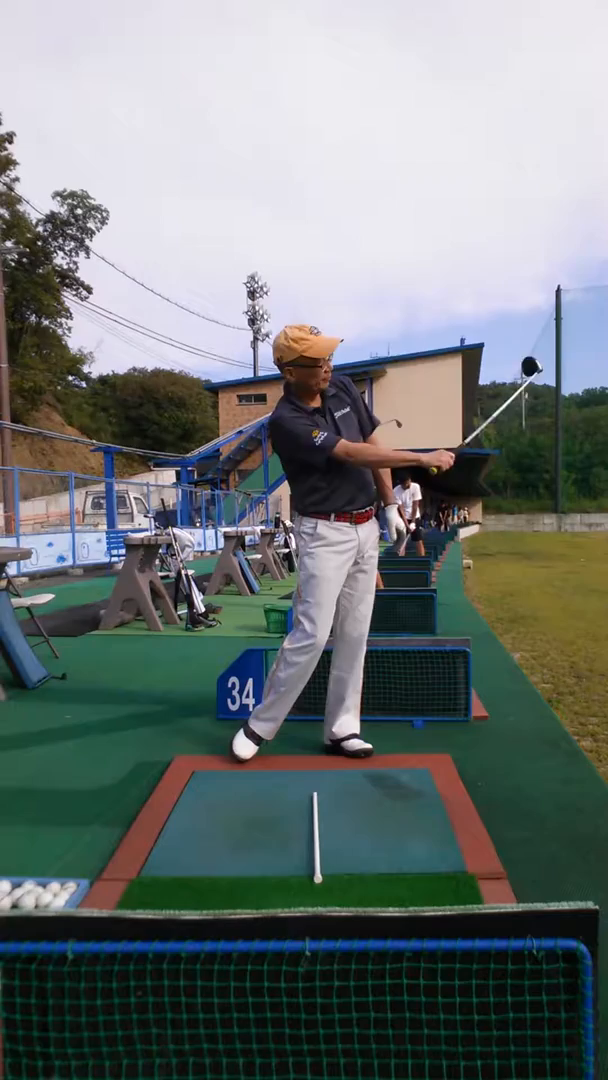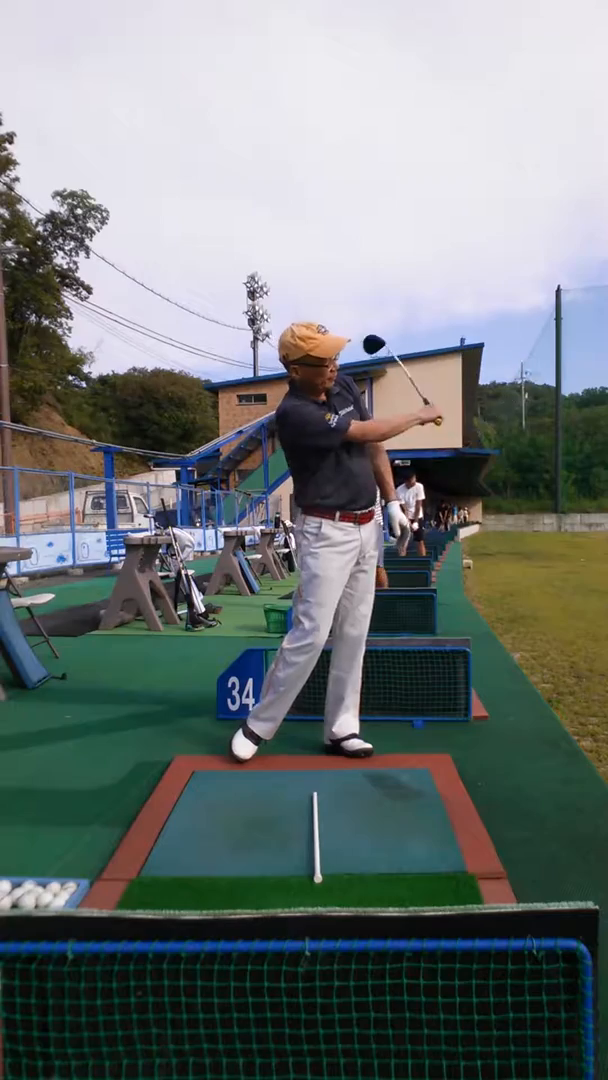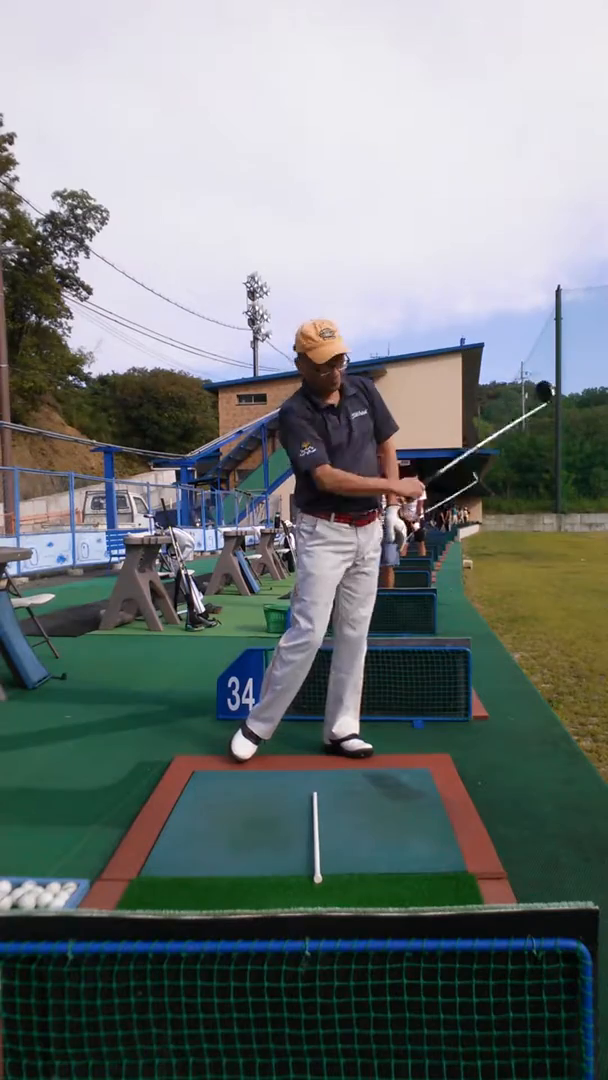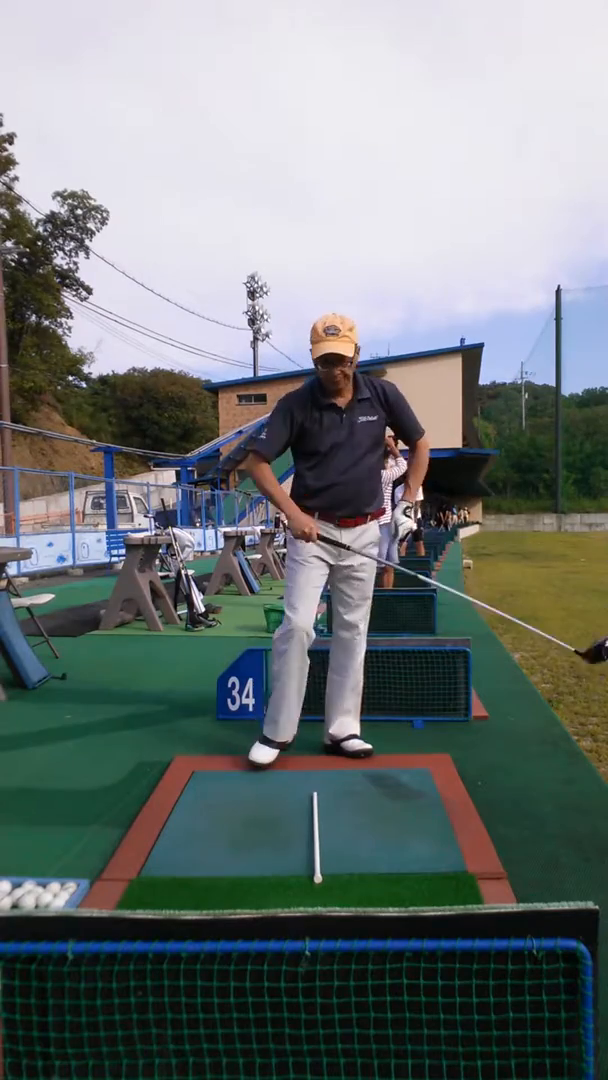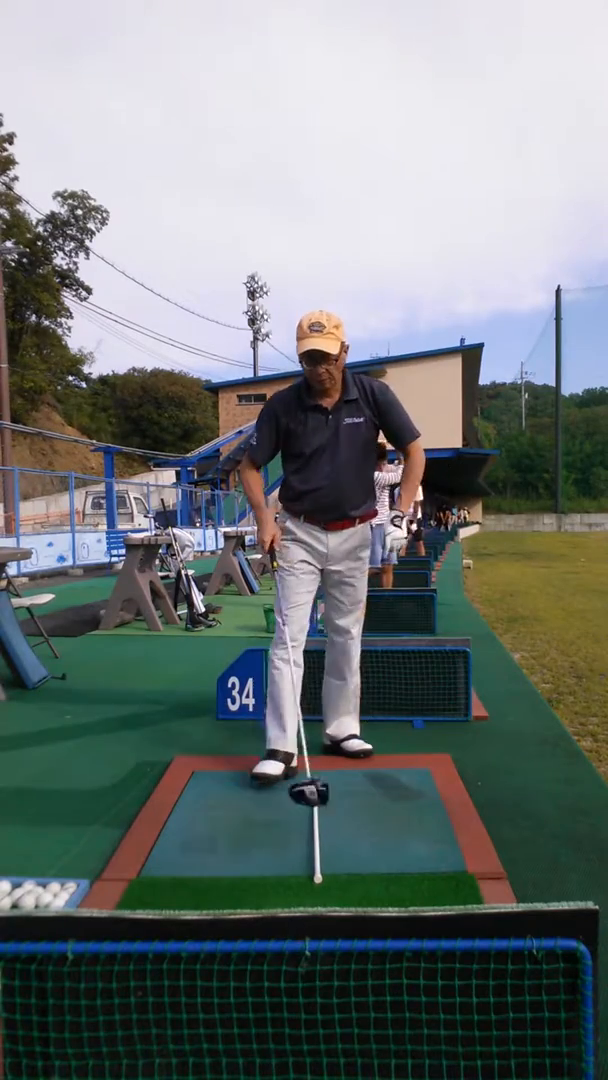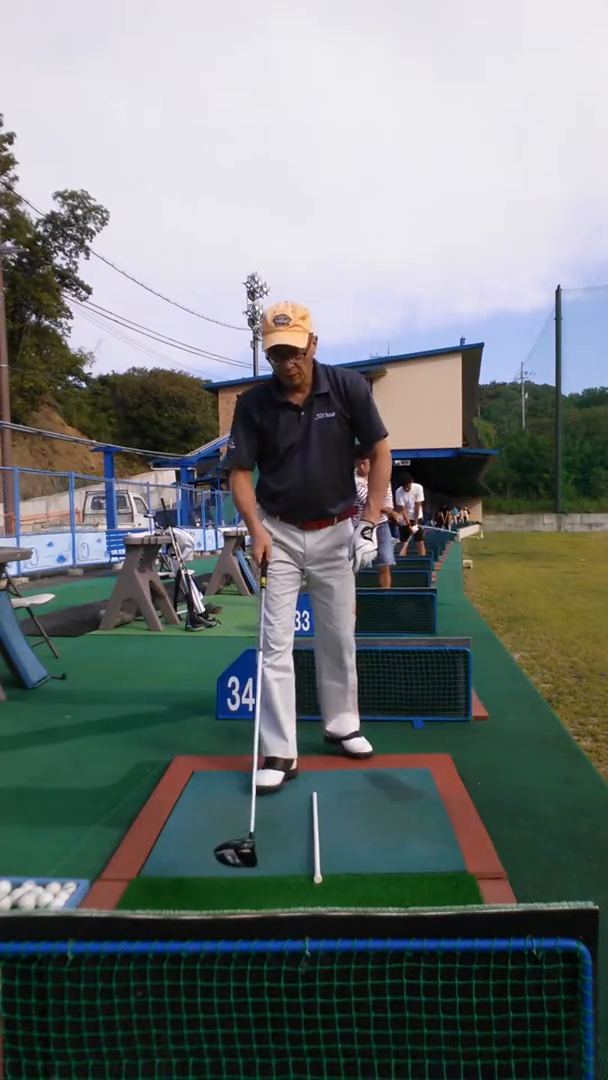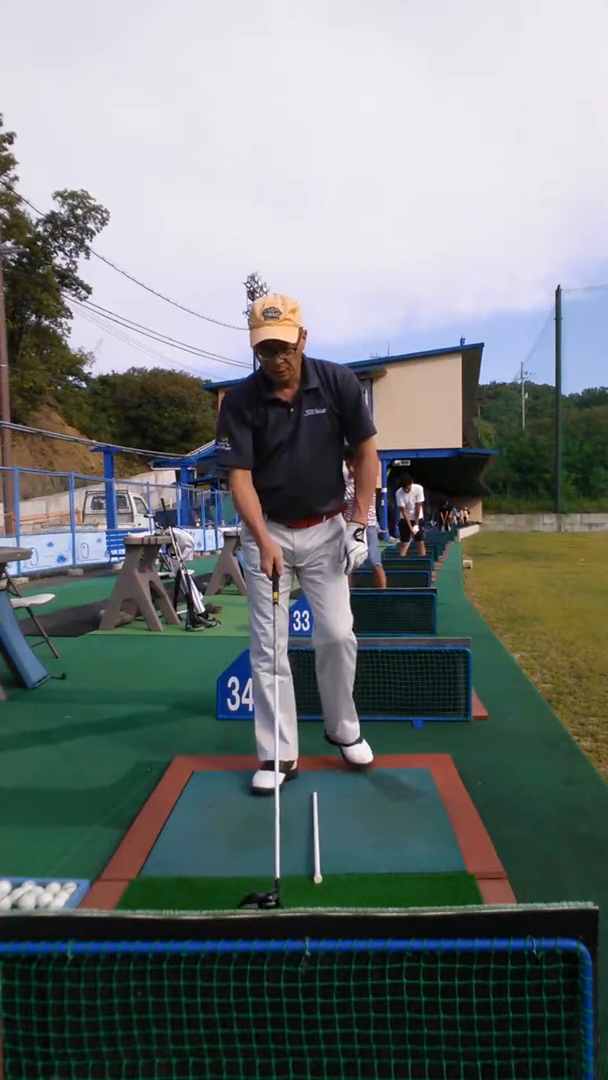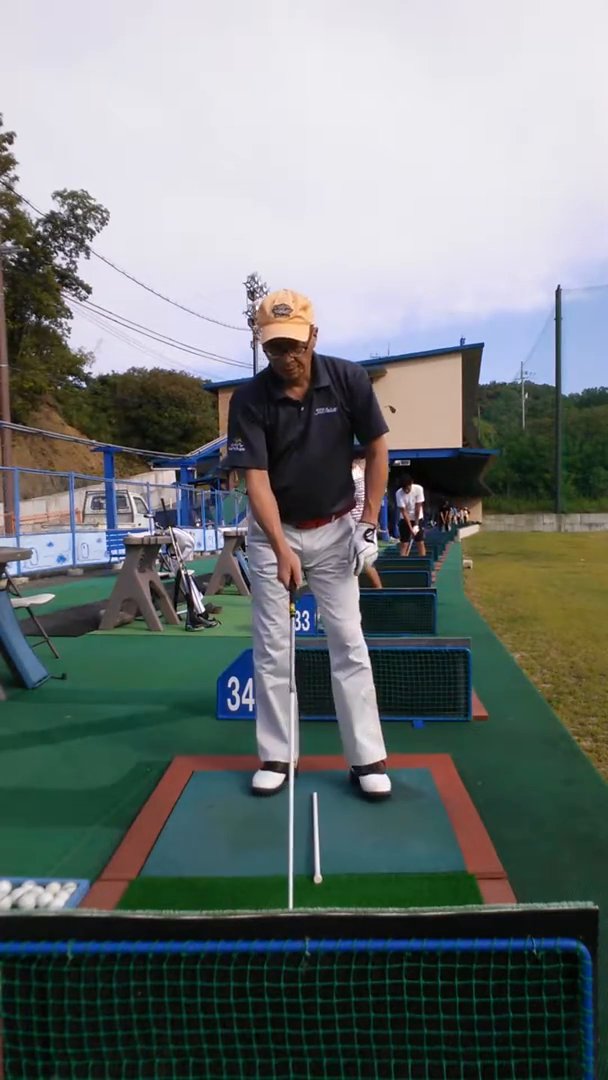
dt=0.3s
person 1, frame 1
left shoulder: (343, 388)
right shoulder: (286, 421)
left elbow: (374, 445)
right elbow: (355, 453)
left wrist: (390, 505)
right wrist: (425, 458)
left hip: (366, 528)
right hip: (324, 533)
left knee: (354, 633)
right knee: (311, 634)
left ankle: (341, 728)
right ankle: (259, 725)
person 1, frame 2
left shoulder: (345, 387)
right shoulder: (293, 412)
left elbow: (373, 446)
right elbow: (365, 432)
left wrist: (392, 500)
right wrist: (420, 415)
left hip: (366, 527)
right hip: (327, 532)
left knee: (354, 633)
right knee: (311, 634)
left ankle: (341, 728)
right ankle: (258, 725)
person 1, frame 3
left shoulder: (363, 391)
right shoulder: (296, 414)
left elbow: (386, 444)
right elbow: (324, 478)
left wrist: (393, 508)
right wrist: (393, 487)
left hip: (368, 531)
right hip: (323, 532)
left knee: (355, 633)
right knee: (307, 633)
left ankle: (342, 728)
right ankle: (257, 725)
person 1, frame 4
left shoulder: (383, 394)
right shoulder: (296, 404)
left elbow: (419, 444)
right elbow: (257, 463)
left wrist: (408, 502)
right wrist: (291, 511)
left hip: (363, 533)
right hip: (311, 531)
left knee: (352, 631)
right knee: (296, 628)
left ankle: (341, 729)
right ankle: (276, 732)
person 1, frame 5
left shoulder: (374, 394)
right shoulder: (281, 405)
left elbow: (414, 452)
right elbow: (251, 467)
right wrist: (265, 518)
left hip: (354, 535)
right hip: (298, 534)
left knee: (346, 636)
right knee: (288, 638)
left ankle: (340, 730)
right ankle: (282, 749)
person 1, frame 6
left shoulder: (348, 386)
right shoulder: (253, 403)
left elbow: (380, 453)
right elbow: (239, 473)
left wrist: (370, 522)
right wrist: (255, 528)
left hip: (335, 532)
right hip: (278, 534)
left knee: (338, 637)
right knee: (275, 644)
left ankle: (341, 725)
right ankle: (279, 753)
person 1, frame 7
left shoulder: (339, 382)
right shoulder: (239, 400)
left elbow: (366, 453)
right elbow: (239, 478)
left wrist: (360, 524)
right wrist: (265, 542)
left hip: (326, 530)
right hip: (266, 532)
left knee: (337, 637)
right knee: (268, 645)
left ankle: (345, 730)
right ankle: (277, 755)
person 1, frame 8
left shoulder: (349, 380)
right shoulder: (248, 398)
left elbow: (376, 451)
right elbow: (256, 480)
left wrist: (369, 525)
right wrist: (283, 550)
left hip: (335, 530)
right hip: (273, 533)
left knee: (348, 641)
right knee: (272, 647)
left ankle: (367, 757)
right ankle: (277, 755)
